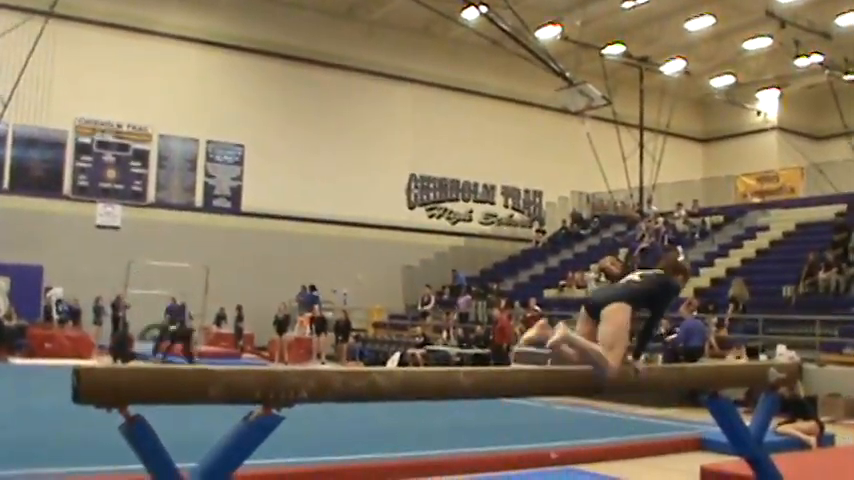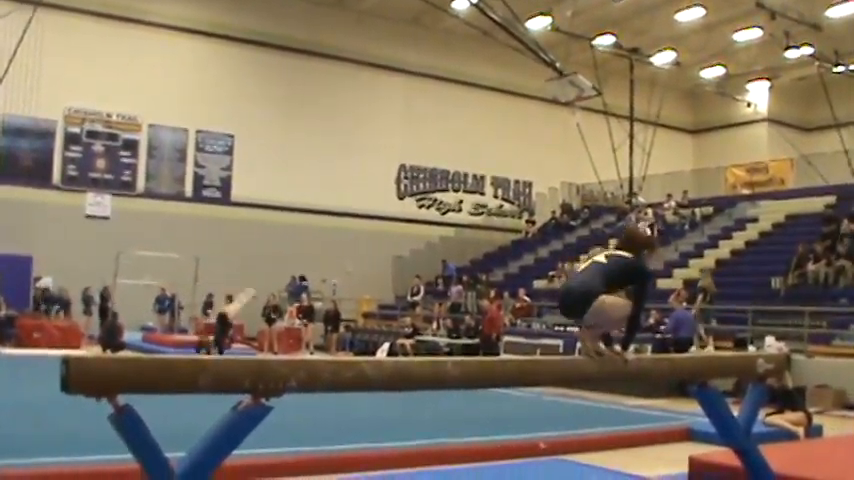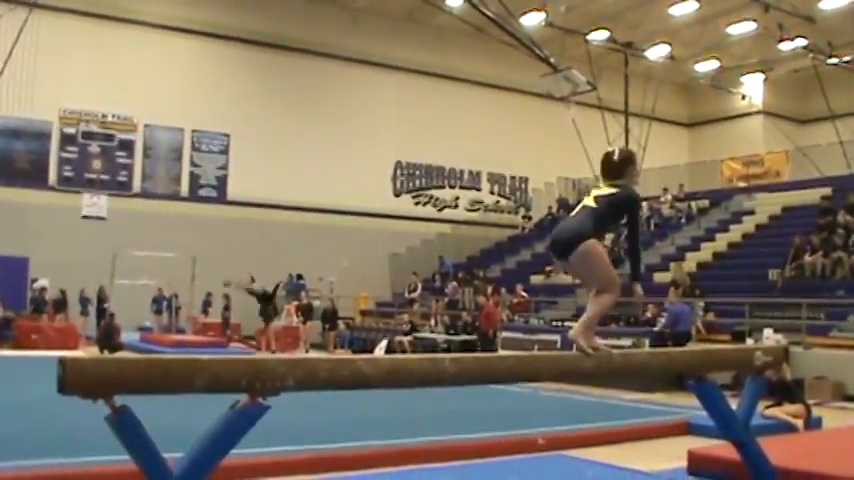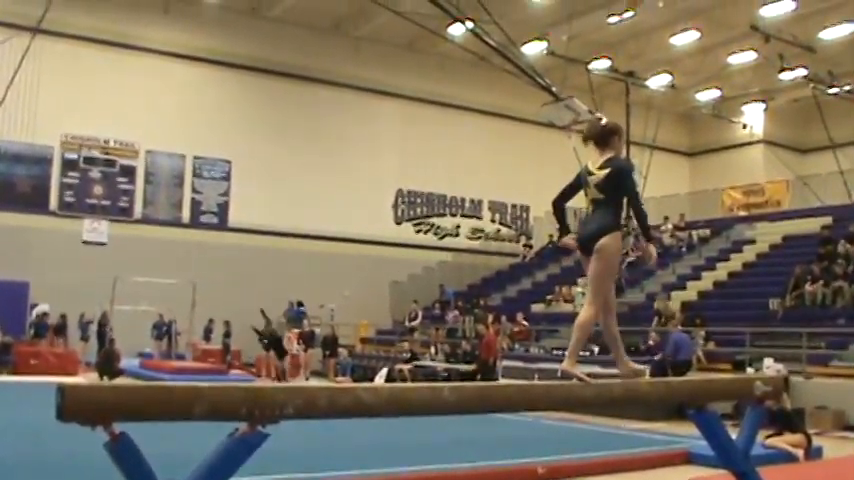
dt=0.5s
person 1, frame 1
left shoulder: (641, 275)
right shoulder: (671, 285)
right elbow: (653, 321)
right wrist: (637, 356)
left hip: (595, 301)
right hip: (615, 302)
left knee: (578, 356)
right knee: (609, 367)
left ankle: (546, 332)
right ankle: (566, 335)
person 1, frame 2
right shoulder: (640, 269)
right elbow: (637, 312)
left wrist: (609, 345)
right wrist: (624, 348)
left hip: (566, 299)
right hip: (583, 300)
left knee: (617, 300)
right knee: (632, 310)
left ankle: (594, 338)
right ankle: (589, 332)
person 1, frame 3
left shoulder: (597, 192)
right shoulder: (630, 197)
right elbow: (633, 241)
right wrist: (636, 281)
left hip: (559, 239)
right hip: (576, 240)
left knee: (602, 285)
right knee: (612, 289)
left ankle: (587, 335)
right ankle: (581, 330)
person 1, frame 4
left shoulder: (586, 171)
right shoulder: (620, 166)
left elbow: (557, 202)
right elbow: (635, 205)
left wrist: (565, 232)
right wrist: (648, 240)
left hip: (586, 235)
right hip: (606, 235)
left knee: (607, 304)
right knee: (594, 303)
left ankle: (623, 363)
right ankle: (570, 360)
